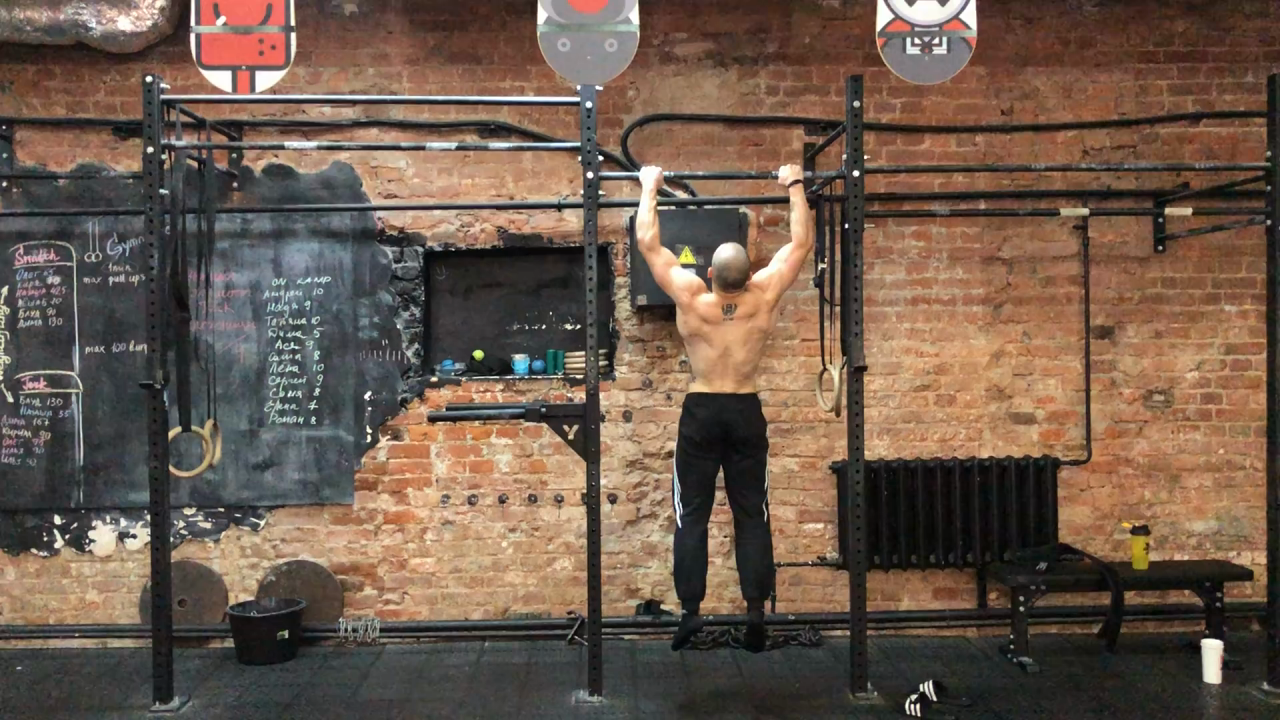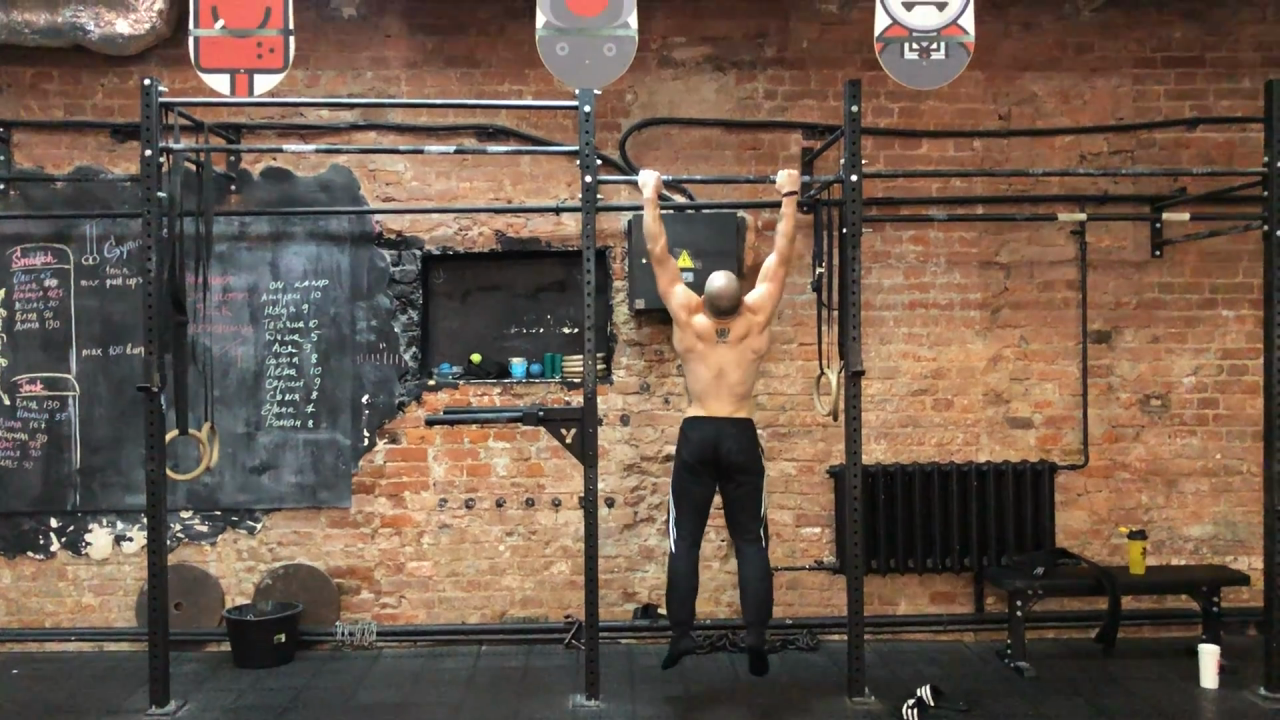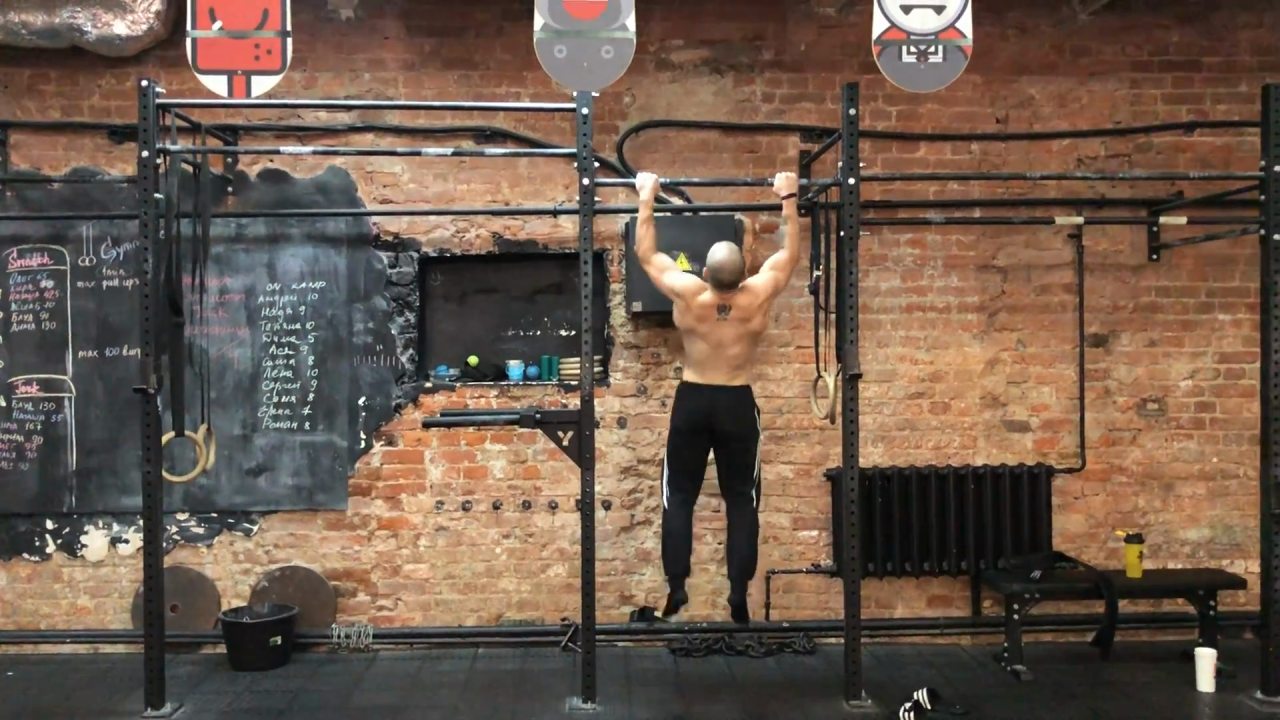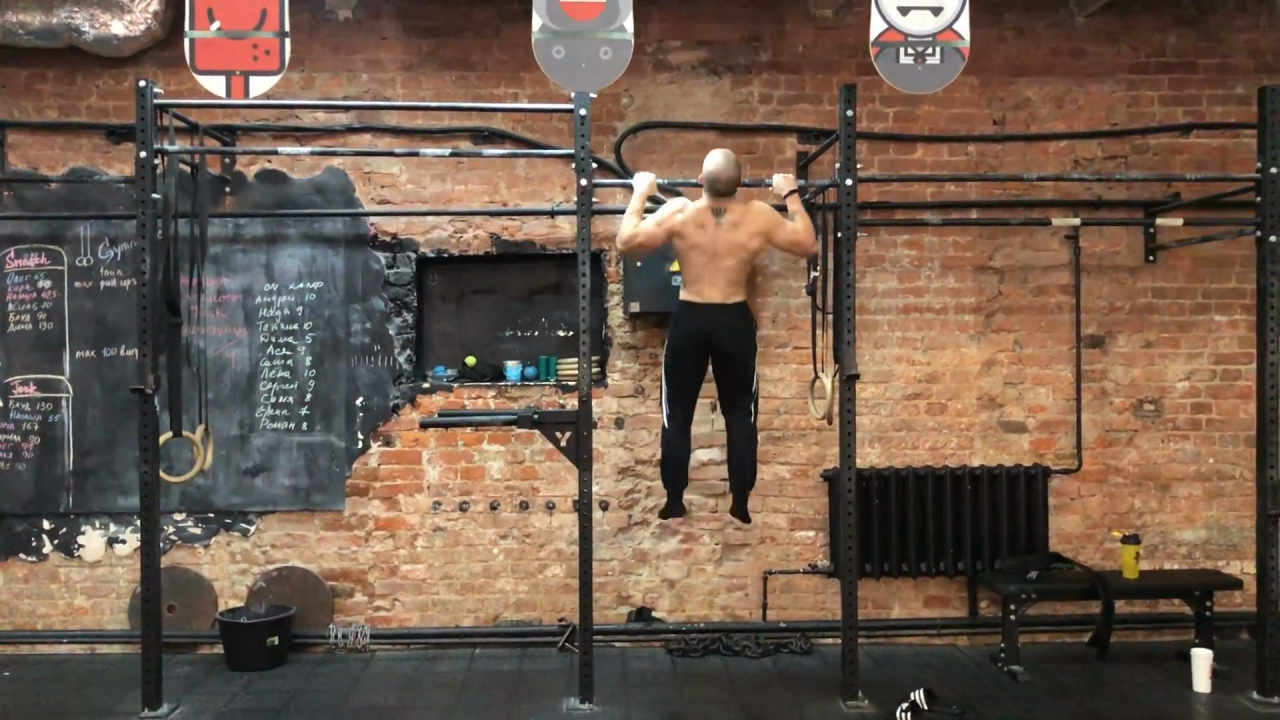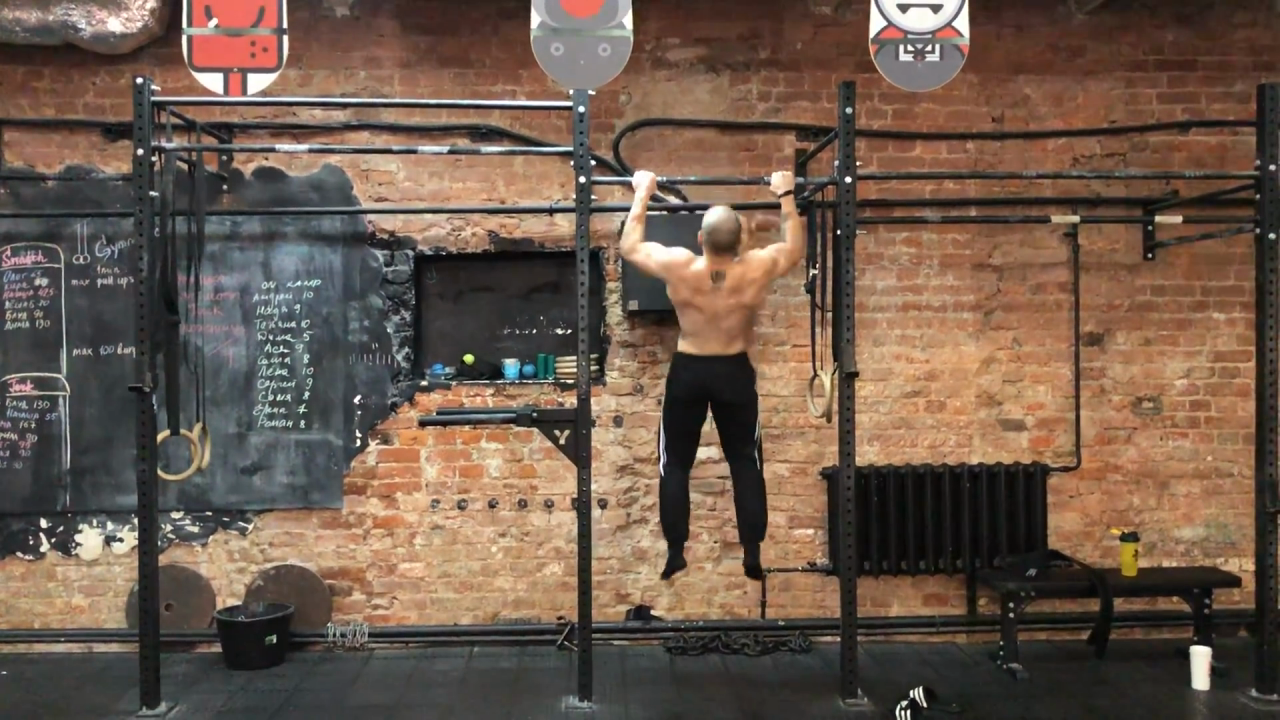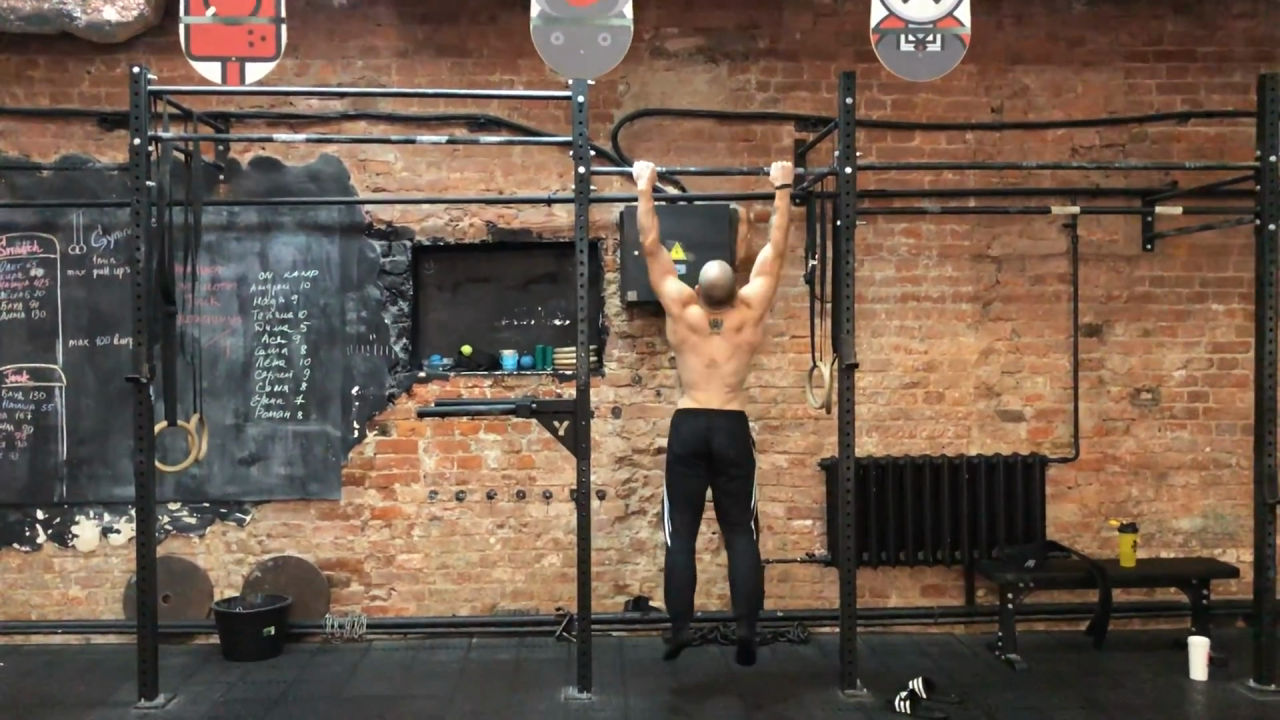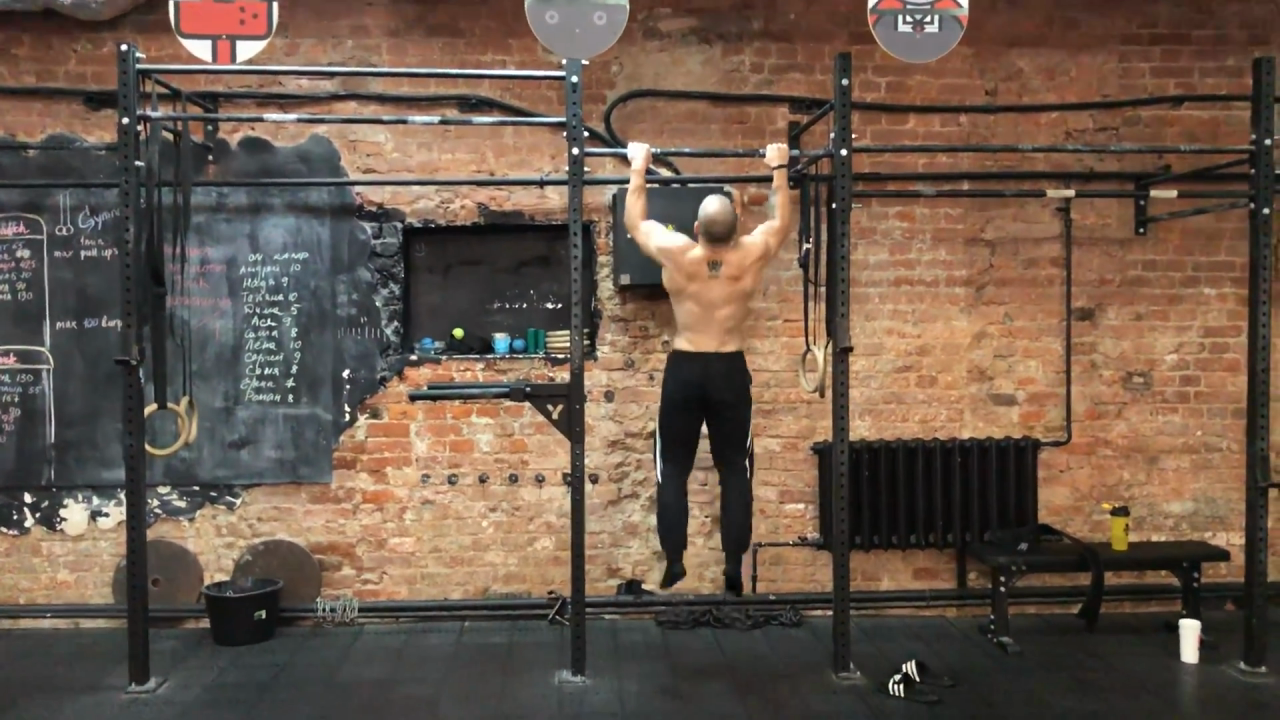
dt=0.3s
person 1, frame 1
left shoulder: (689, 298)
right shoulder: (764, 298)
left elbow: (647, 243)
right elbow: (801, 243)
left wrist: (650, 188)
right wrist: (794, 186)
left hip: (700, 411)
right hip: (745, 412)
left knee: (691, 514)
right knee: (751, 514)
left ankle: (691, 611)
right ankle: (755, 611)
person 1, frame 2
left shoulder: (687, 320)
right shoulder: (757, 321)
left elbow: (659, 255)
right elbow: (781, 256)
left wrist: (651, 195)
right wrist: (788, 195)
left hip: (697, 437)
right hip: (741, 438)
left knee: (685, 541)
right knee: (751, 542)
left ankle: (681, 635)
right ankle: (756, 636)
person 1, frame 3
left shoulder: (686, 292)
right shoulder: (761, 294)
left elbow: (645, 254)
right elbow: (792, 255)
left hip: (692, 401)
right hip: (738, 404)
left knee: (678, 496)
right knee: (741, 499)
left ankle: (676, 586)
right ankle: (739, 593)
person 1, frame 4
left shoulder: (679, 213)
right shoulder: (760, 217)
left elbow: (625, 242)
right elbow: (808, 245)
left wrist: (640, 194)
right wrist: (791, 194)
left hip: (689, 320)
right hip: (735, 321)
left knee: (677, 413)
right knee: (740, 413)
person 1, frame 5
left shoulder: (679, 268)
right shoulder: (756, 271)
left elbow: (629, 247)
right elbow: (796, 249)
left hip: (687, 372)
right hip: (735, 373)
left knee: (675, 465)
right knee: (746, 464)
left ankle: (676, 553)
right ankle: (752, 555)
person 1, frame 6
left shoulder: (680, 311)
right shoulder: (751, 313)
left elbow: (651, 246)
right elbow: (775, 246)
left wrist: (645, 185)
right wrist: (782, 187)
left hip: (687, 429)
right hip: (733, 431)
left knee: (680, 536)
right knee: (741, 535)
left ankle: (681, 627)
right ankle: (746, 630)
person 1, frame 7
left shoulder: (675, 251)
right shoulder: (753, 253)
left elbow: (632, 219)
right elbow: (782, 220)
left wrist: (638, 168)
right wrist: (779, 169)
left hip: (683, 369)
right hip: (729, 370)
left knee: (673, 471)
right knee: (734, 470)
left ankle: (674, 561)
right ankle: (734, 566)
